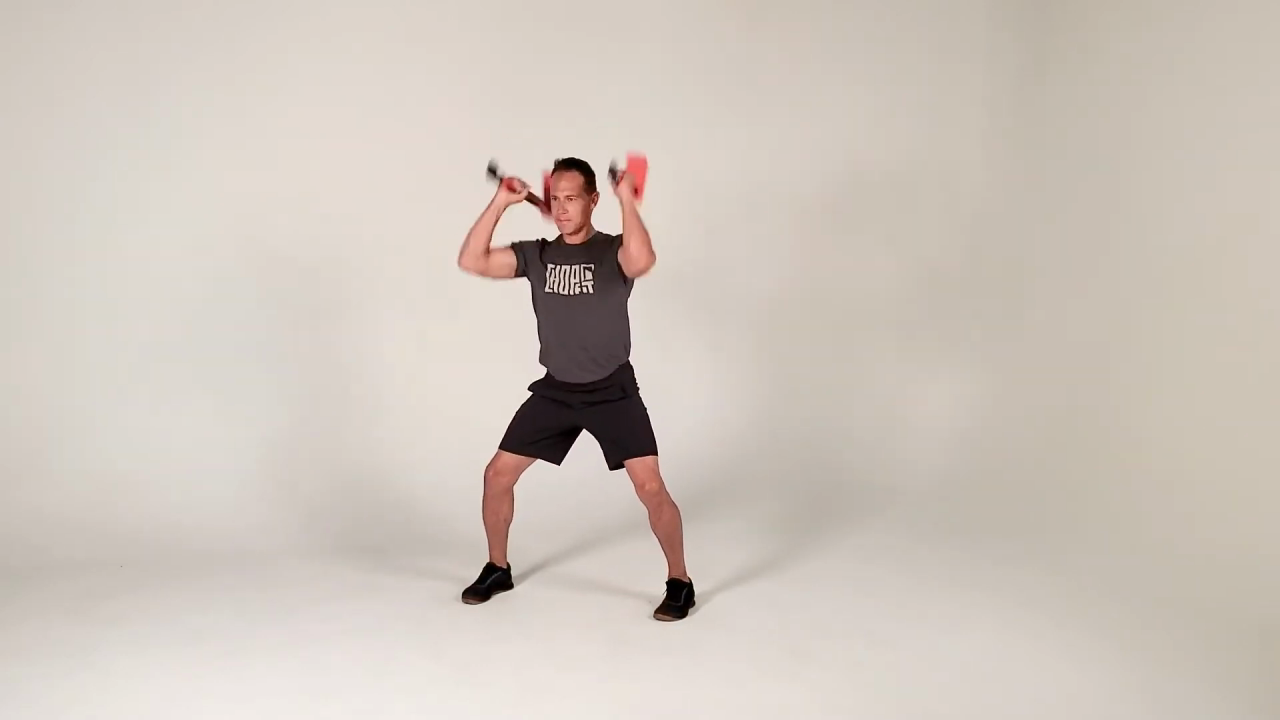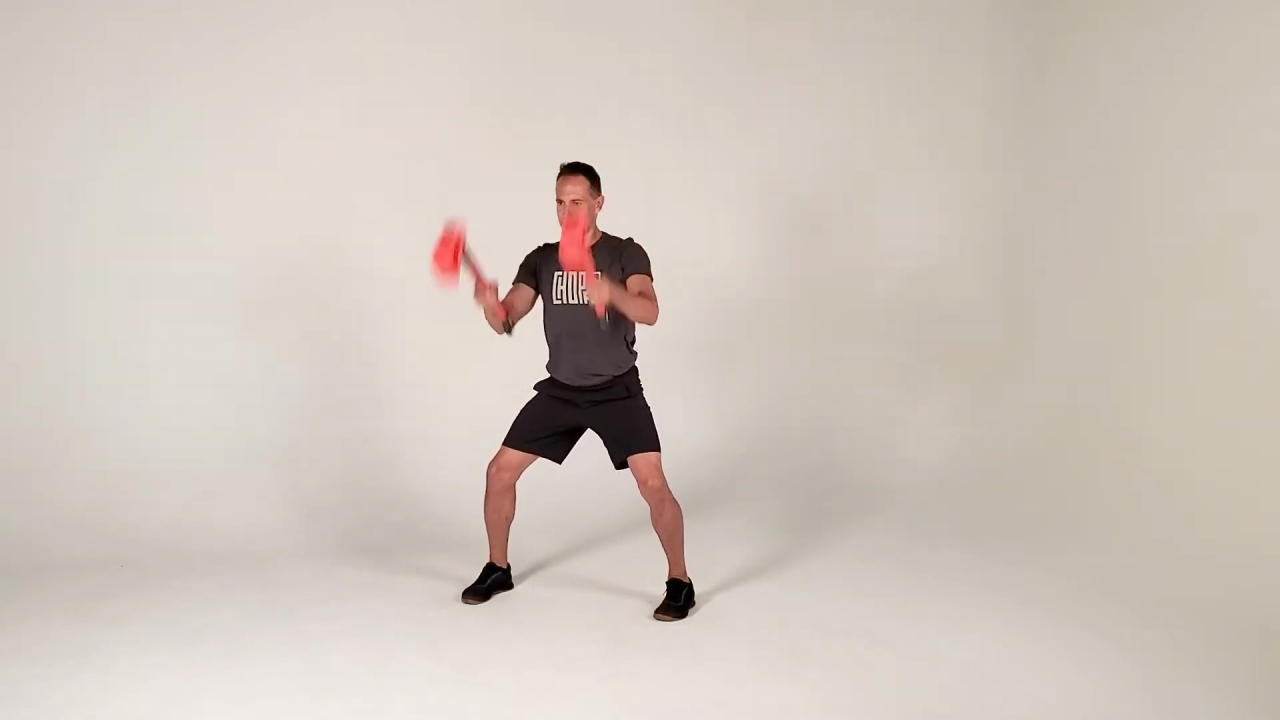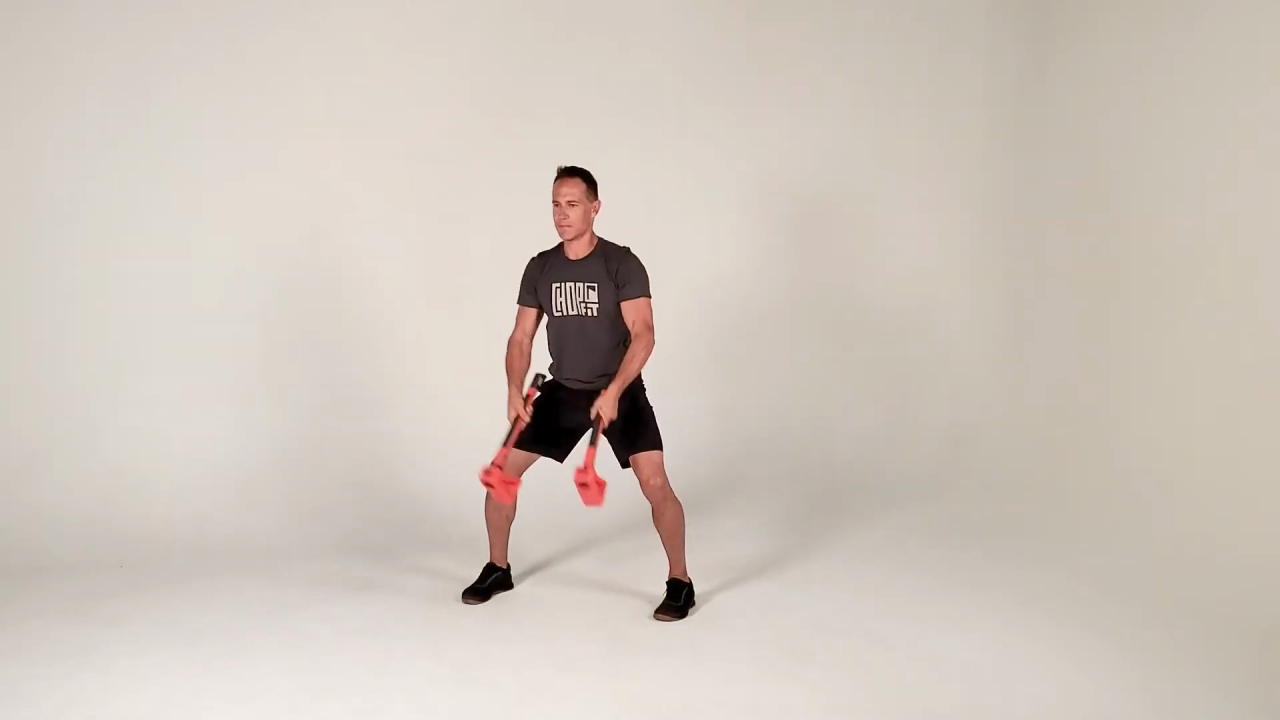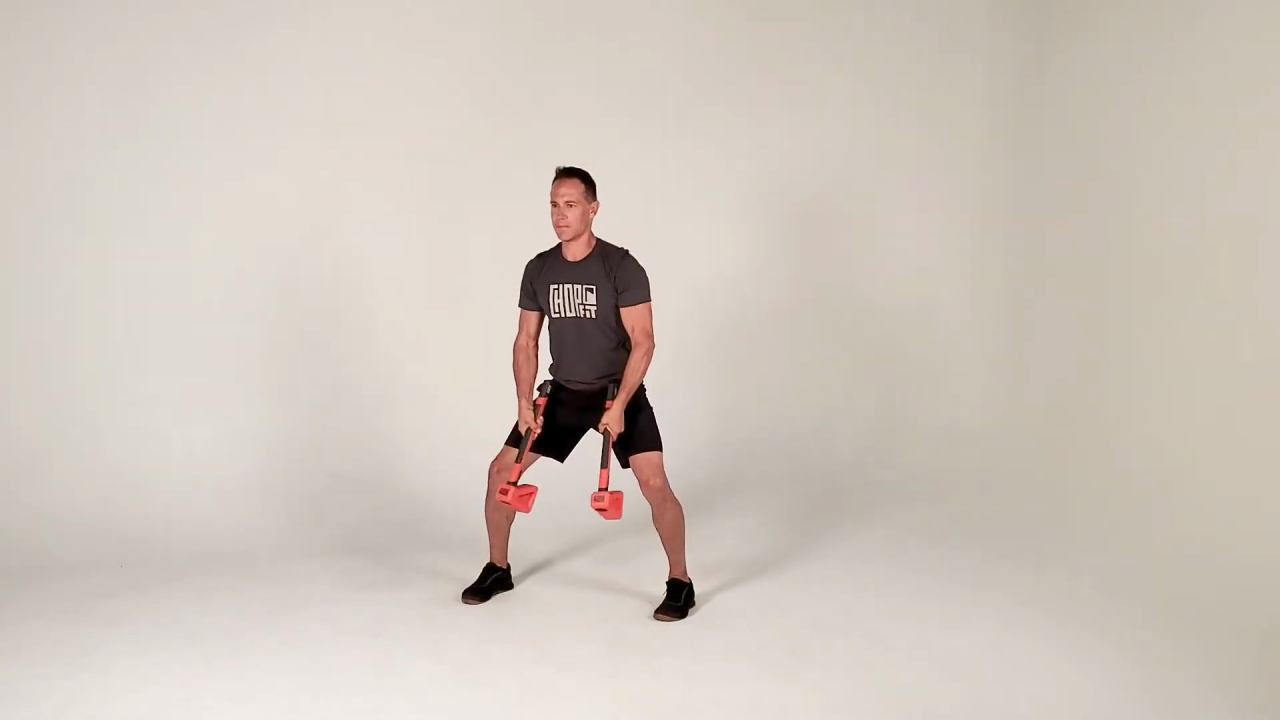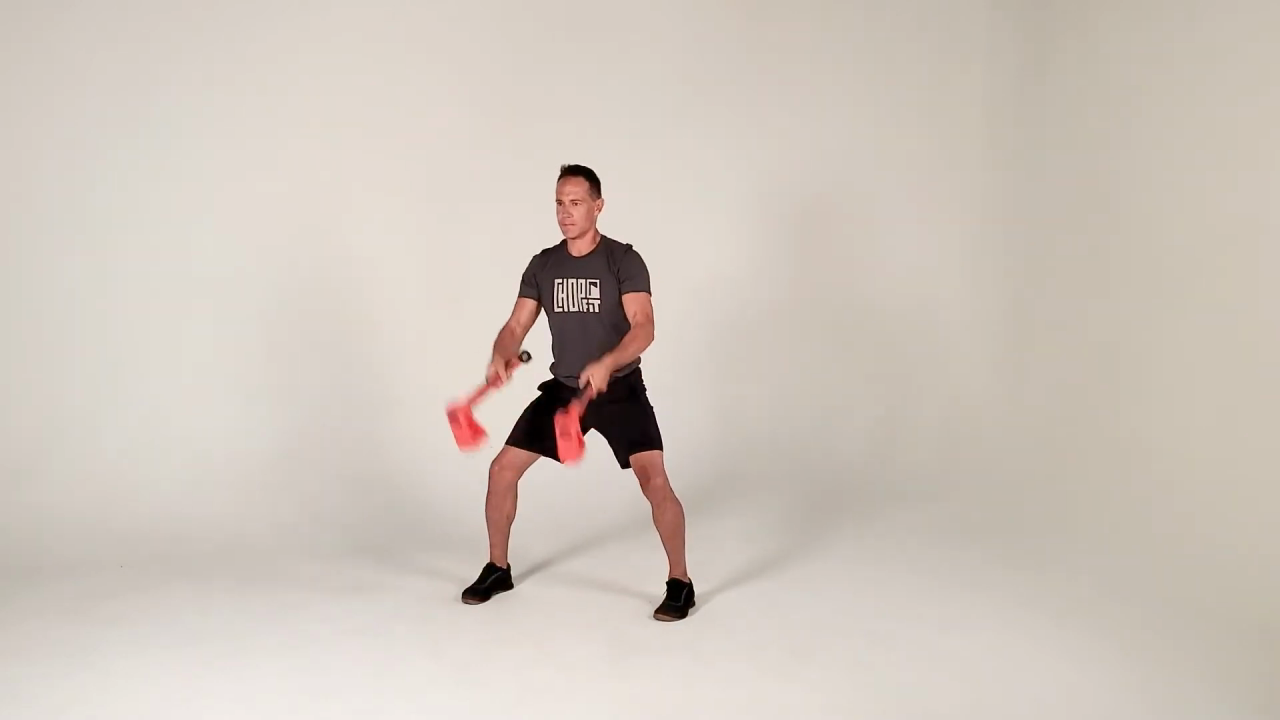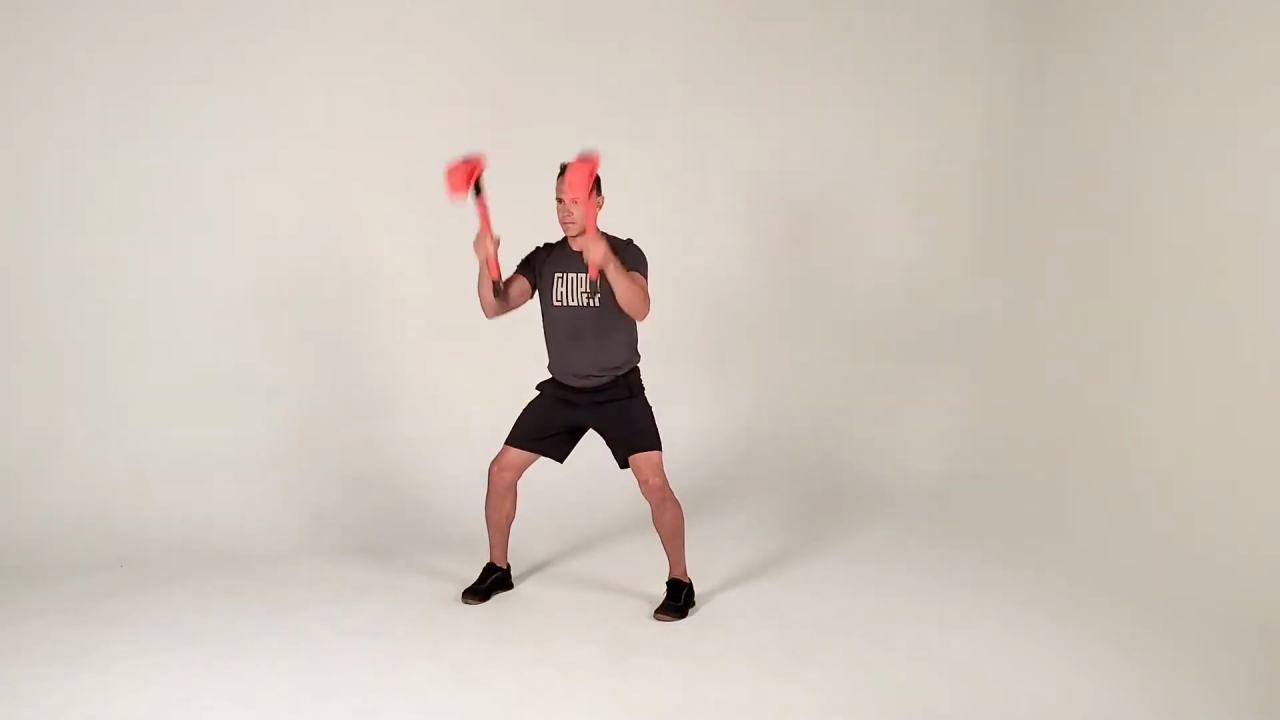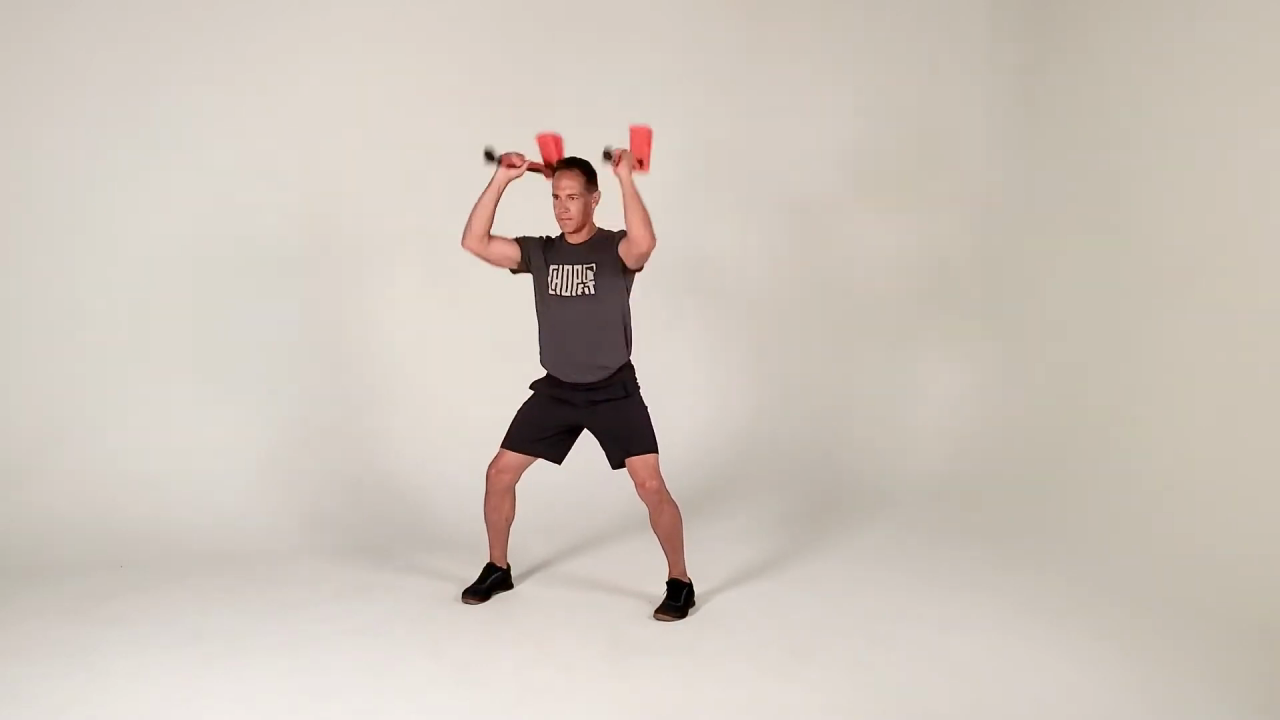
dt=0.2s
person 1, frame 1
left shoulder: (615, 250)
right shoulder: (535, 255)
left elbow: (643, 262)
right elbow: (470, 261)
left wrist: (627, 199)
right wrist: (501, 201)
left hip: (612, 391)
right hip: (555, 391)
left knee: (651, 487)
right knee: (497, 474)
left ankle: (679, 582)
right ankle: (497, 568)
person 1, frame 2
left shoulder: (626, 253)
right shoulder: (541, 260)
left elbow: (649, 311)
right elbow: (504, 320)
left wrist: (612, 293)
right wrist: (491, 301)
left hip: (617, 390)
right hip: (560, 391)
left knee: (653, 484)
right knee: (499, 471)
left ankle: (679, 582)
right ankle: (497, 568)
person 1, frame 3
left shoulder: (622, 264)
right shoulder: (539, 268)
left elbow: (643, 336)
right elbow: (522, 337)
left wrist: (613, 393)
right wrist: (515, 393)
left hip: (620, 393)
right hip: (562, 390)
left knee: (655, 483)
right knee: (501, 471)
left ankle: (679, 582)
right ankle: (497, 568)
person 1, frame 4
left shoulder: (621, 266)
right shoulder: (538, 270)
left elbow: (643, 341)
right elbow: (525, 342)
left wrist: (620, 405)
right wrist: (524, 402)
left hip: (619, 393)
right hip: (563, 393)
left knee: (654, 484)
right knee: (501, 471)
left ankle: (679, 583)
right ankle: (497, 569)
person 1, frame 5
left shoulder: (624, 260)
right shoulder: (542, 265)
left elbow: (643, 329)
right elbow: (516, 327)
left wrist: (607, 364)
right wrist: (501, 359)
left hip: (619, 389)
right hip: (562, 388)
left knee: (654, 482)
right knee: (500, 471)
left ankle: (679, 583)
right ankle: (497, 569)
person 1, frame 6
left shoulder: (625, 252)
right shoulder: (542, 259)
left elbow: (639, 309)
right elbow: (495, 306)
left wrist: (606, 261)
right wrist: (486, 263)
left hip: (619, 390)
right hip: (561, 390)
left knee: (654, 483)
right knee: (501, 470)
left ankle: (680, 583)
right ankle: (497, 569)
person 1, frame 7
left shoulder: (616, 246)
right shoulder: (538, 251)
left elbow: (643, 245)
right elbow: (474, 243)
left wrist: (625, 178)
right wrist: (499, 180)
left hip: (613, 390)
right hip: (556, 390)
left knee: (650, 485)
right knee: (499, 473)
left ankle: (679, 583)
right ankle: (498, 569)
